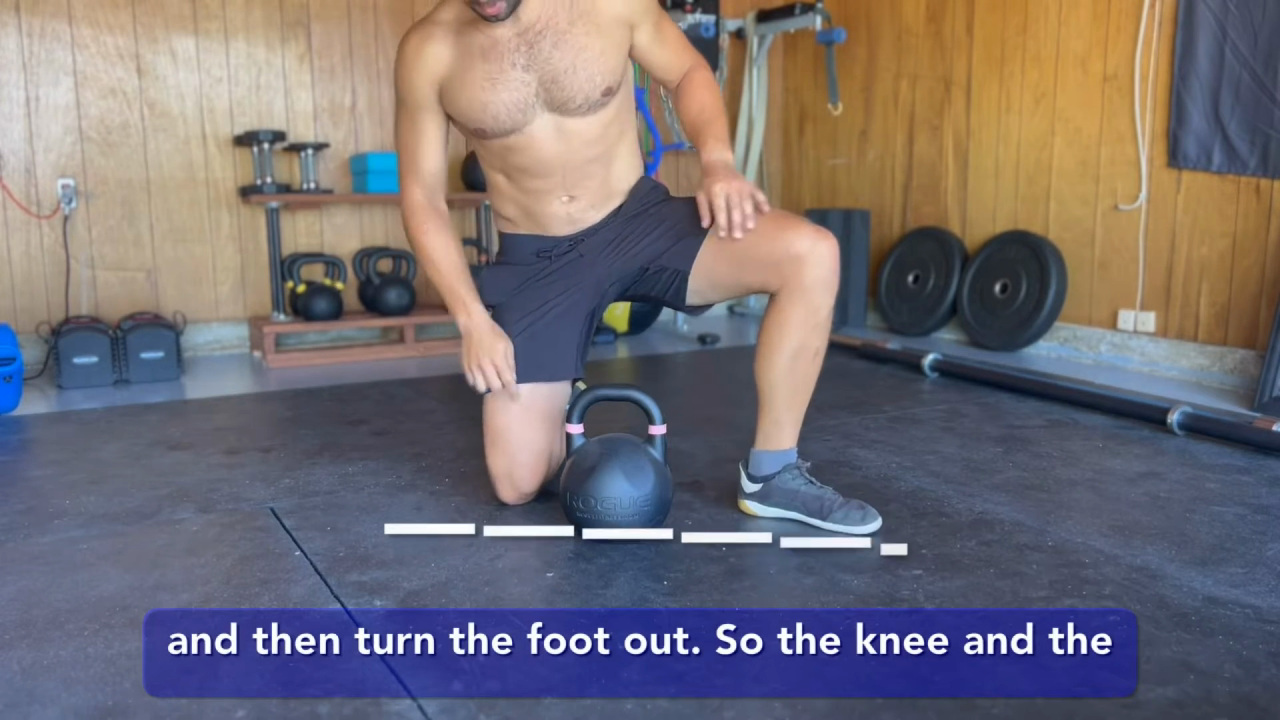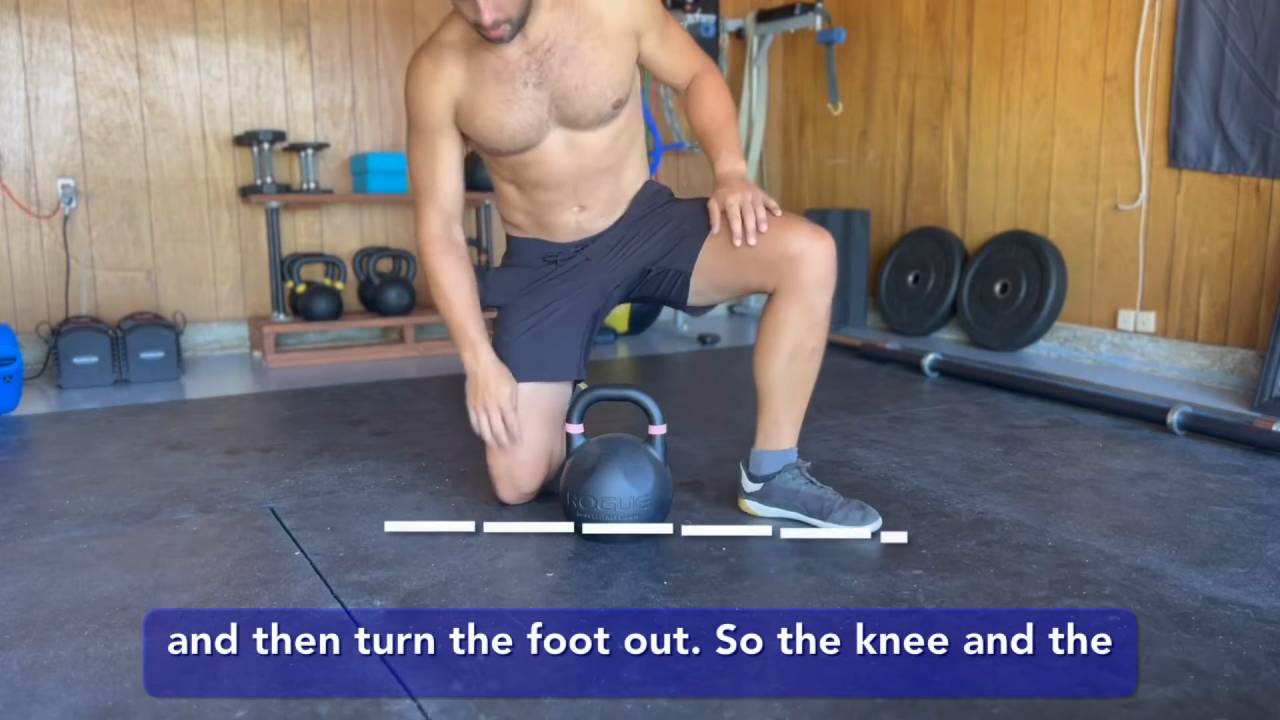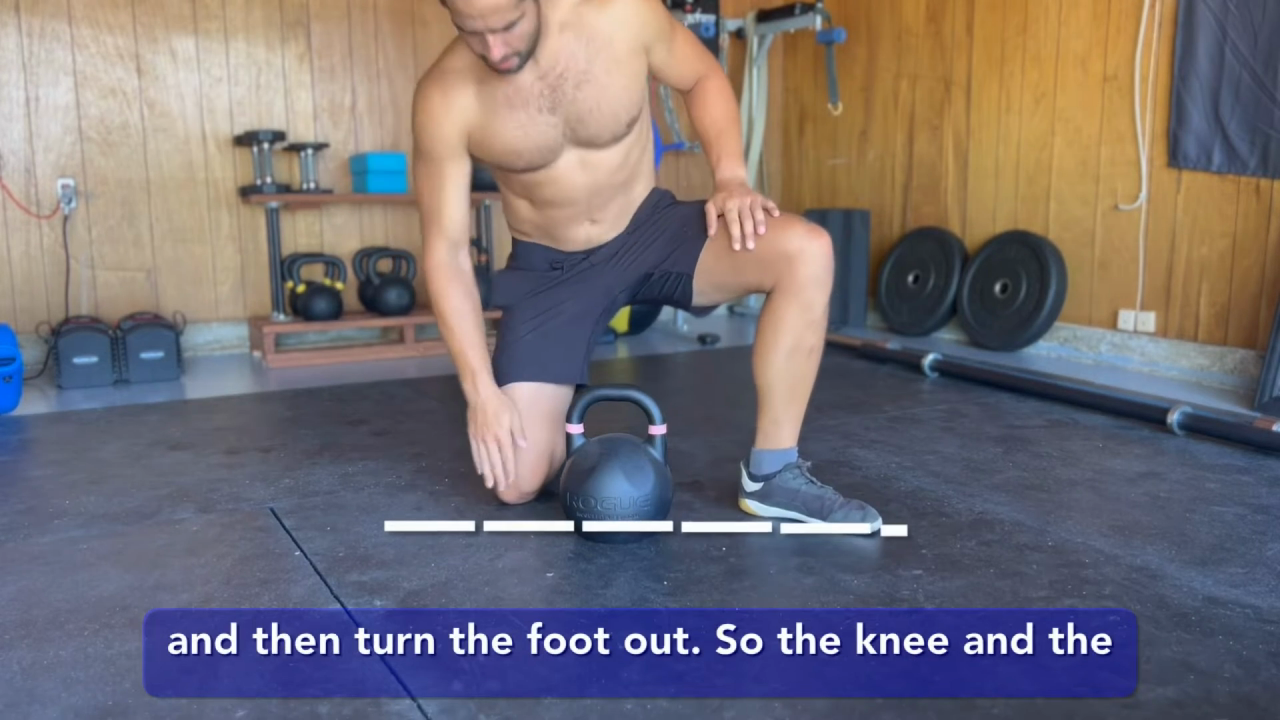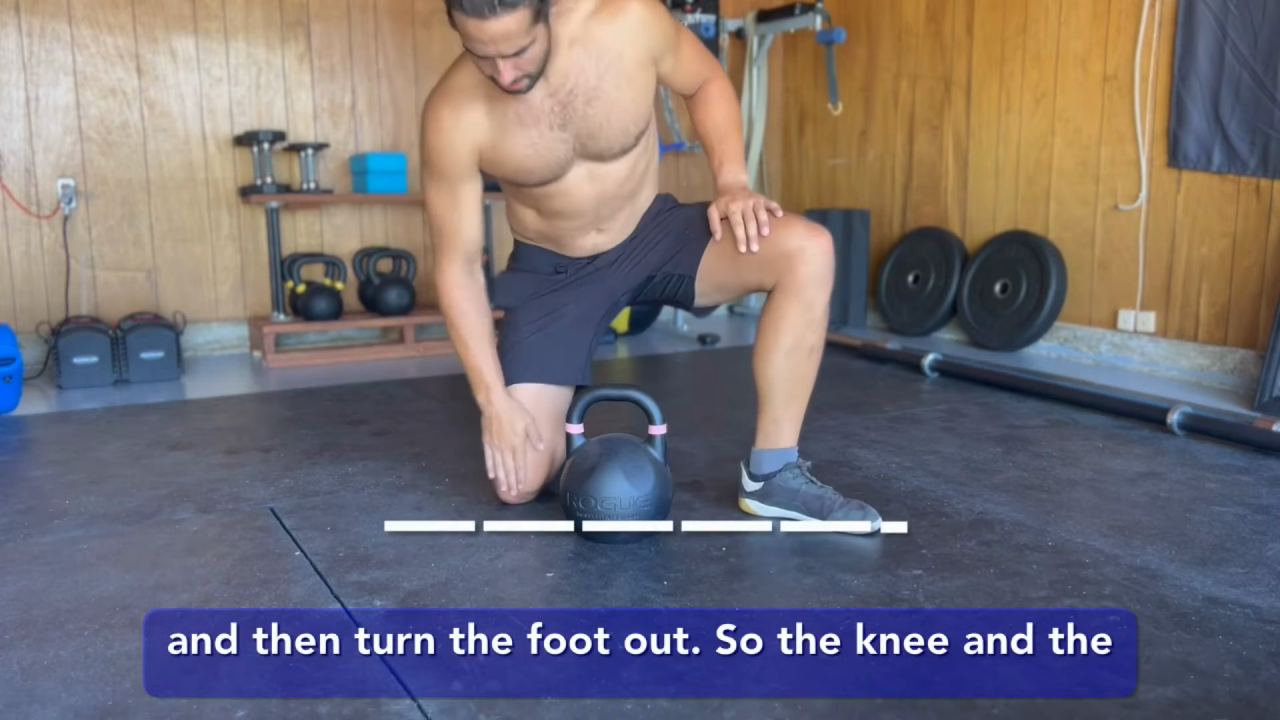
dt=0.1s
person 1, frame 1
right shoulder: (429, 50)
left elbow: (688, 72)
right elbow: (422, 196)
left wrist: (717, 158)
right wrist: (472, 319)
left hip: (639, 221)
right hip: (537, 263)
left knee: (811, 253)
right knee: (517, 484)
left ankle: (771, 473)
right ankle: (559, 406)
person 1, frame 2
right shoulder: (436, 73)
left elbow: (699, 78)
right elbow: (438, 227)
left wrist: (731, 171)
right wrist: (479, 361)
left hip: (645, 224)
right hip: (544, 266)
left knee: (807, 252)
right knee: (517, 483)
left ankle: (771, 474)
right ankle: (560, 409)
person 1, frame 3
right shoulder: (445, 97)
left elbow: (703, 78)
right elbow: (446, 253)
left wrist: (731, 177)
right wrist: (480, 390)
left hip: (650, 228)
right hip: (550, 269)
left knee: (806, 251)
right knee: (516, 484)
left ankle: (771, 473)
right ankle: (561, 408)
person 1, frame 4
right shoulder: (454, 113)
left elbow: (708, 83)
right elbow: (458, 268)
left wrist: (733, 182)
right wrist: (494, 401)
left hip: (653, 233)
right hip: (552, 273)
left knee: (806, 249)
right knee: (516, 483)
left ankle: (771, 474)
right ankle: (563, 419)
